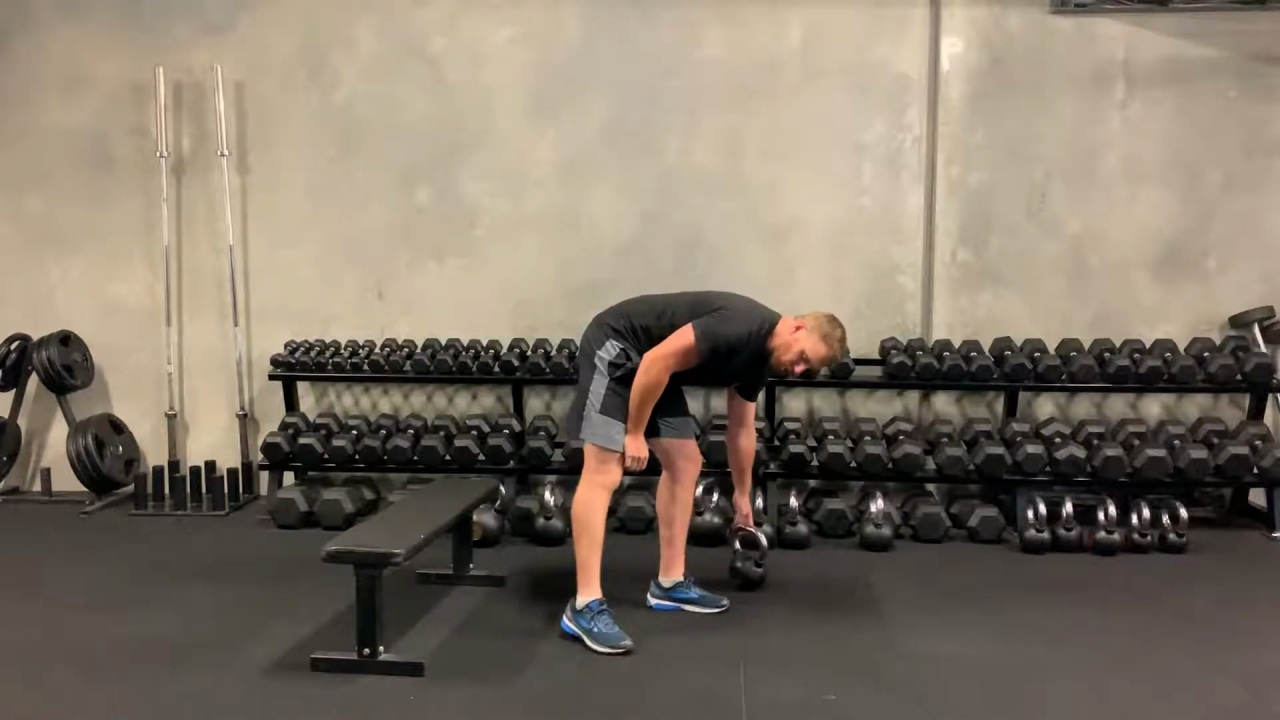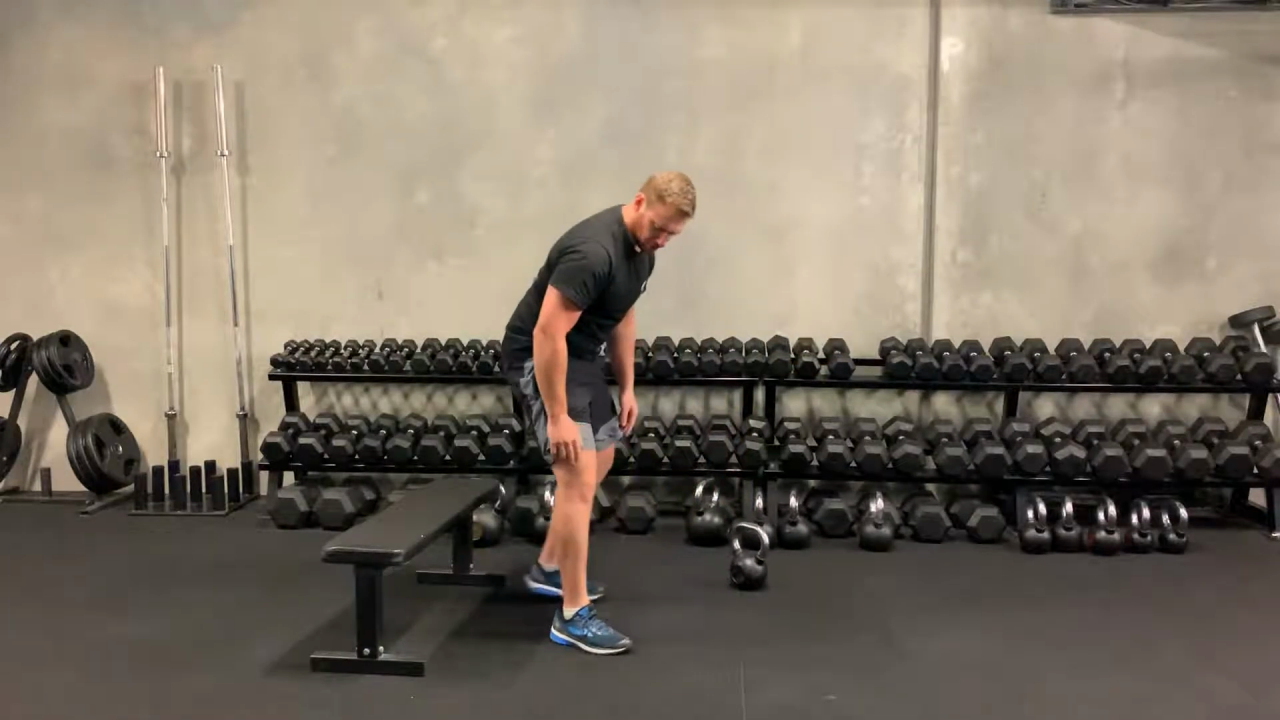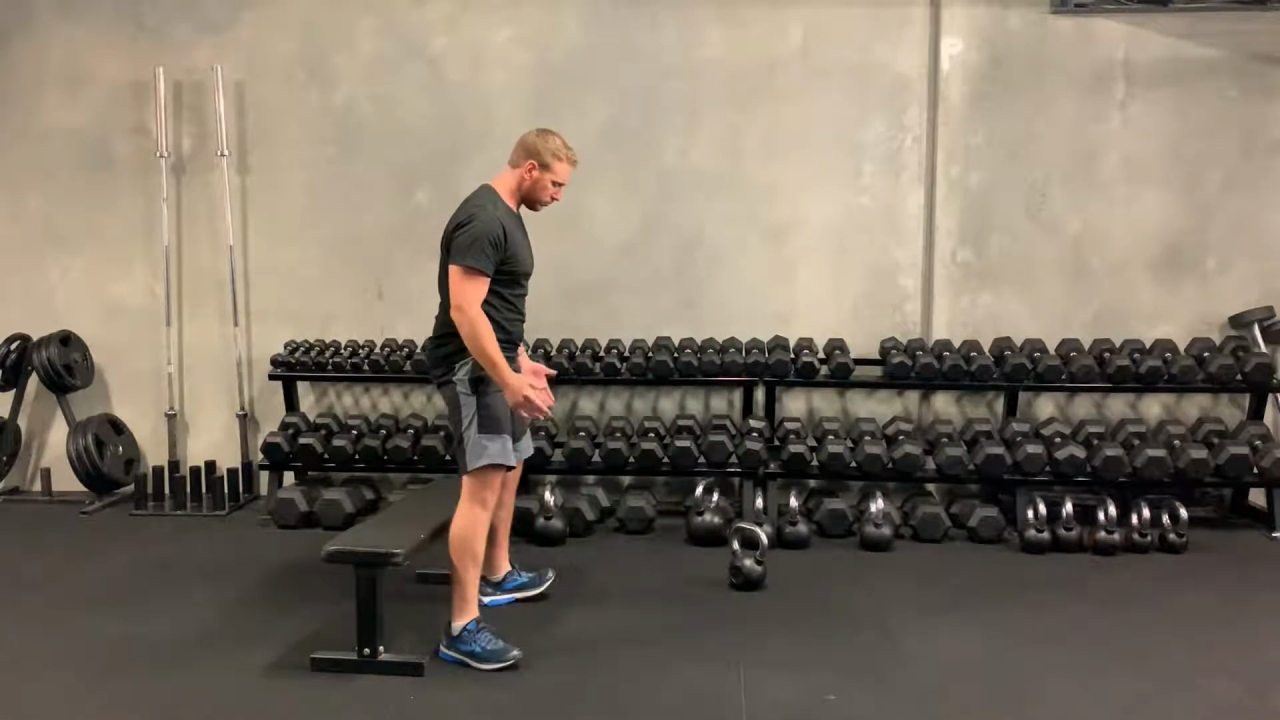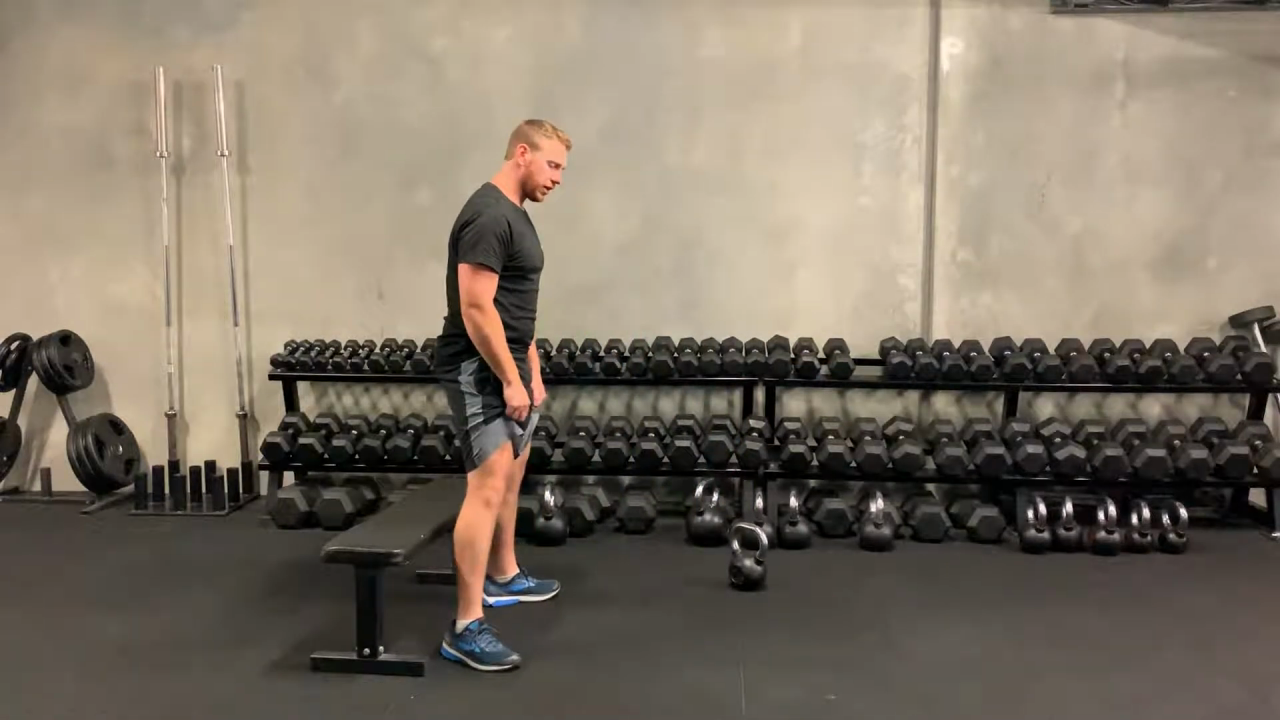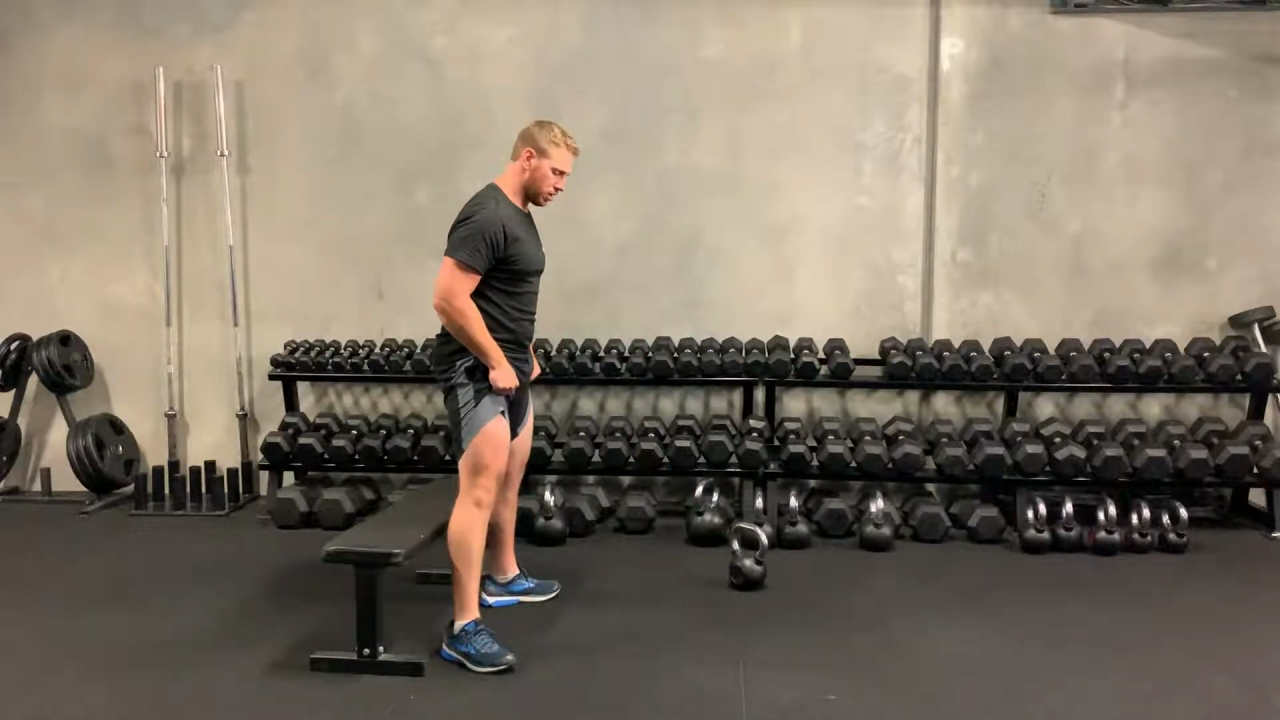
dt=1s
person 1, frame 1
left shoulder: (757, 360)
right shoulder: (738, 327)
left elbow: (742, 429)
right elbow: (657, 361)
left wrist: (742, 497)
right wrist: (634, 433)
left hip: (650, 365)
right hip: (616, 347)
left knee: (686, 463)
right knee: (604, 474)
left ankle: (669, 583)
right ankle: (585, 605)
person 1, frame 2
left shoulder: (642, 252)
right shoulder: (593, 251)
left elbow: (621, 320)
right elbow: (548, 334)
left wrist: (627, 387)
right wrist: (557, 416)
left hip: (581, 357)
right hip: (539, 359)
left knee: (596, 463)
right knee: (581, 474)
left ankle: (549, 567)
right ankle: (574, 614)
person 1, frame 3
left shoulder: (506, 216)
right shoulder: (482, 220)
right elbow: (465, 310)
left wrist: (522, 363)
right wrist: (508, 380)
left hip: (493, 365)
right hip: (470, 368)
left knee: (508, 469)
right knee: (483, 486)
left ankle: (498, 575)
right ankle: (462, 628)
person 1, frame 4
left shoulder: (515, 214)
right shoulder: (488, 216)
right elbow: (475, 307)
left wrist: (532, 370)
right wrist: (509, 380)
left hip: (507, 366)
right hip: (479, 369)
left knee: (511, 476)
right knee: (487, 487)
left ankle: (504, 577)
right ankle: (467, 628)
person 1, frame 5
left shoulder: (520, 215)
right shoulder: (486, 217)
right elbow: (449, 299)
left wrist: (527, 355)
right wrist: (495, 363)
left hip: (509, 366)
right hip: (476, 366)
left knee: (510, 478)
right knee: (481, 486)
left ankle: (504, 576)
right ankle: (464, 628)
